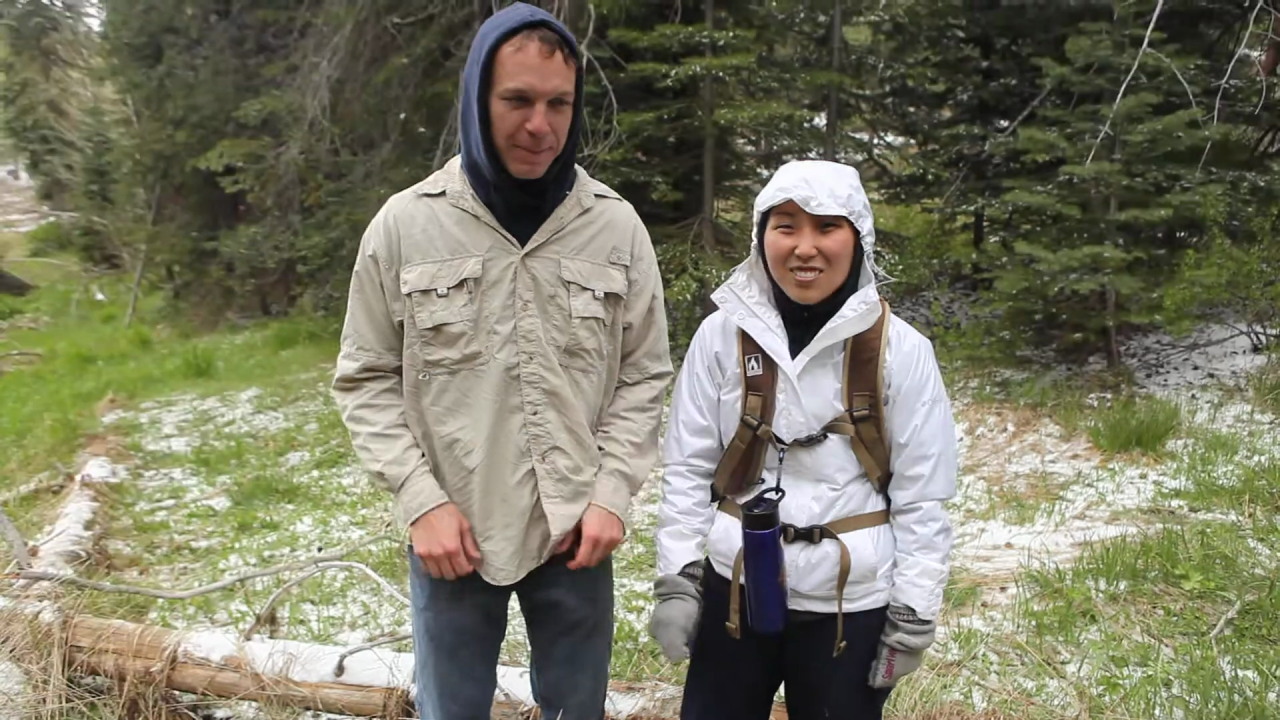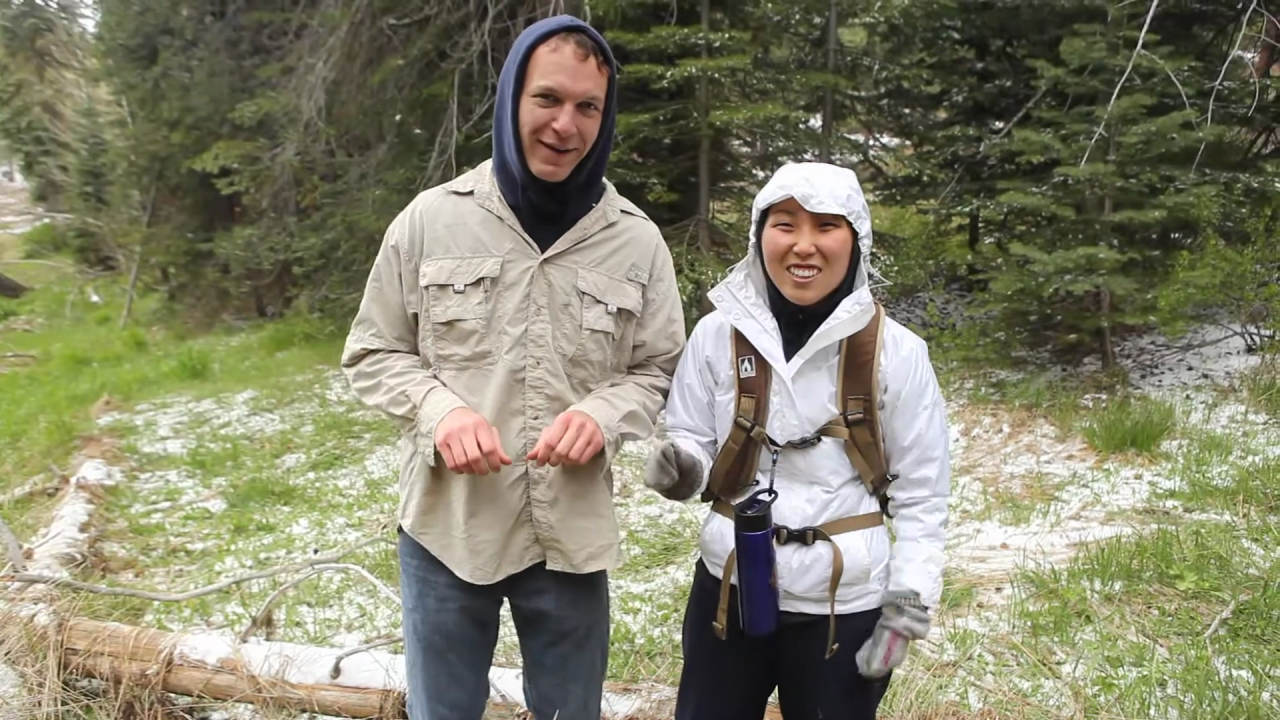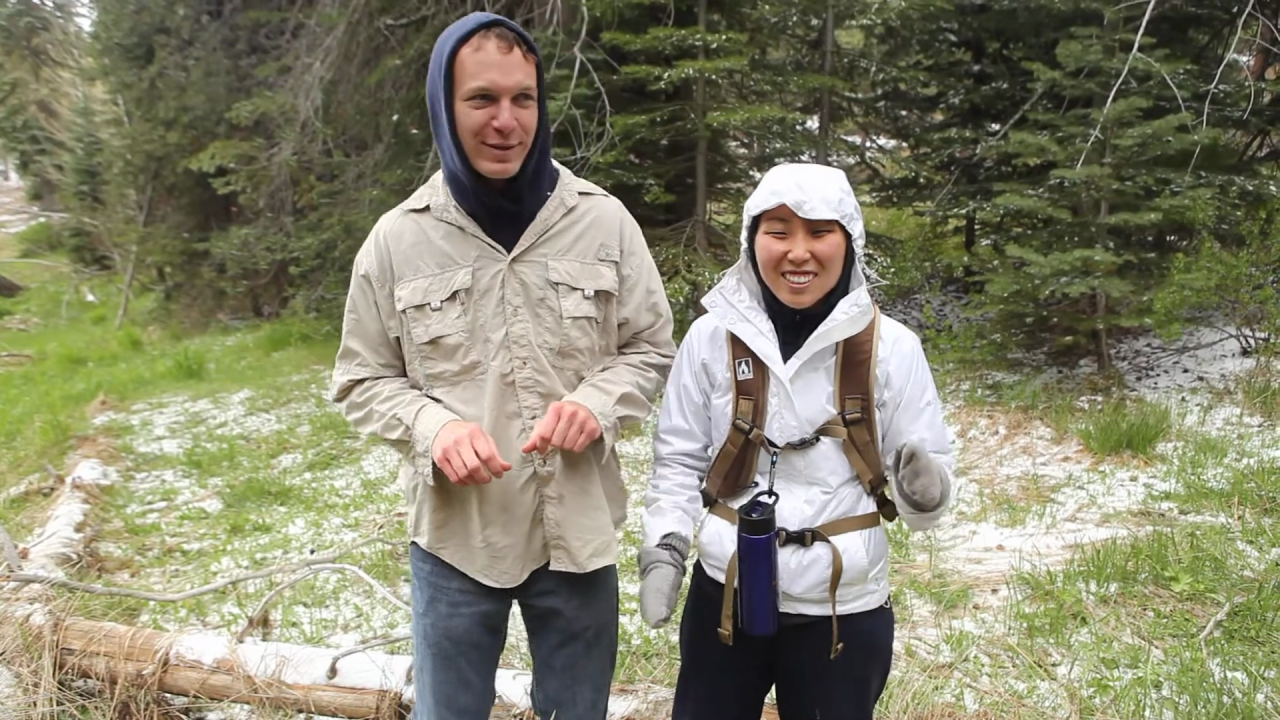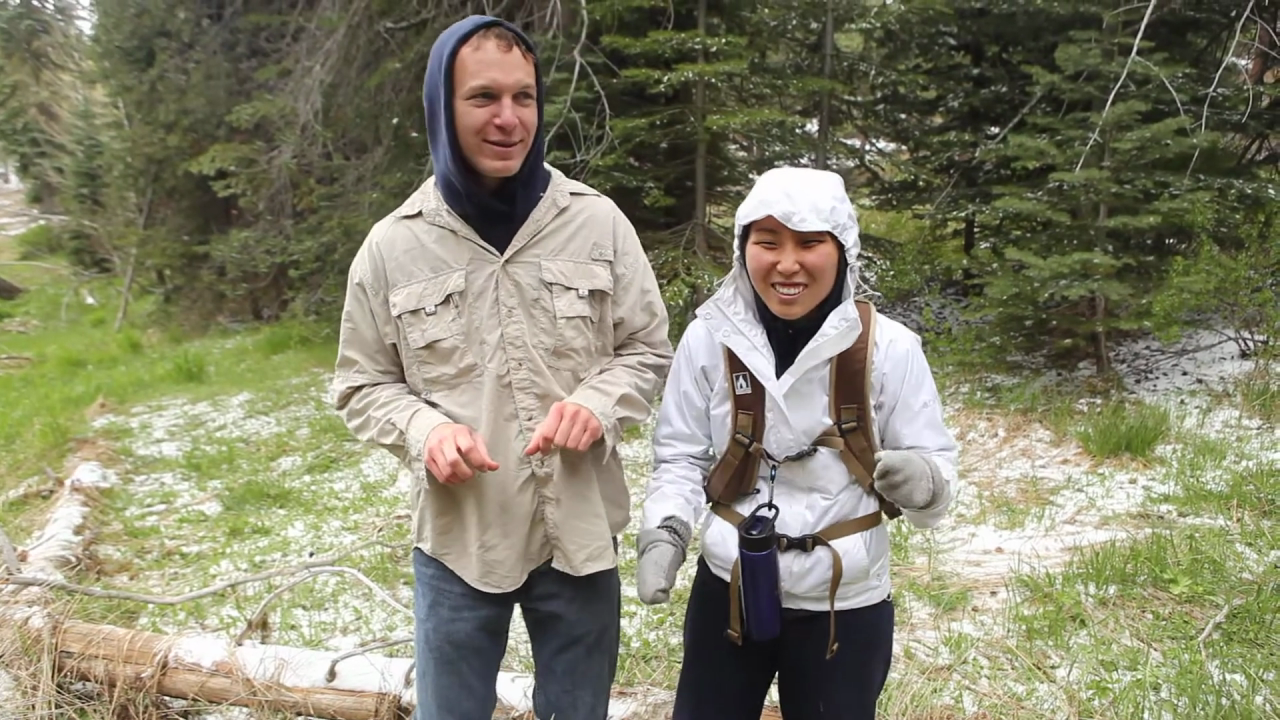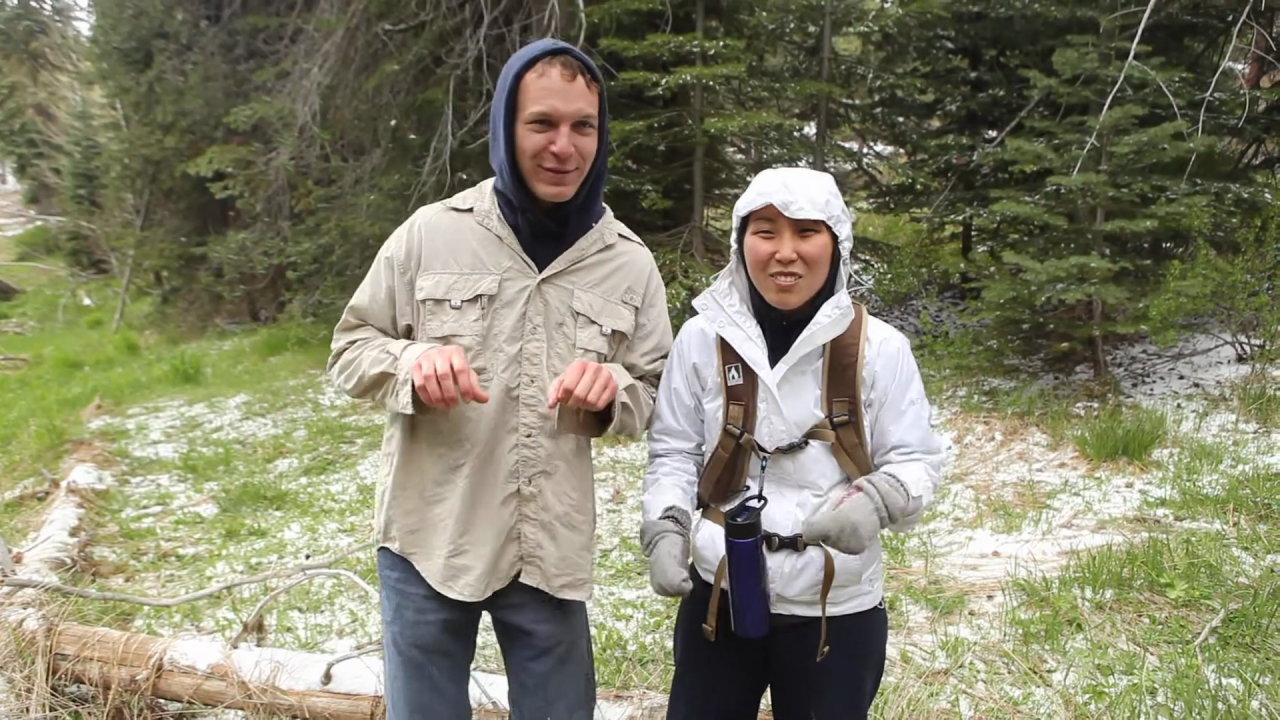
dt=0.7s
person 1, frame 1
left shoulder: (616, 225)
right shoulder: (405, 224)
left elbow: (644, 376)
right elbow: (366, 380)
left wrist: (612, 492)
right wrist: (421, 501)
left hip: (575, 530)
right hip: (455, 533)
person 1, frame 2
left shoulder: (635, 241)
right shoulder: (430, 219)
left elbow: (660, 373)
right elbow: (372, 352)
left wrist: (602, 416)
right wrist: (439, 408)
left hip: (570, 531)
right hip: (444, 527)
person 1, frame 3
left shoulder: (604, 222)
right shoulder: (396, 240)
left elbow: (651, 350)
right elbow: (362, 380)
left wrist: (598, 403)
right wrist: (432, 426)
left hip: (577, 529)
right hip: (454, 535)
person 1, frame 4
left shoulder: (597, 222)
right shoulder: (393, 245)
left elbow: (648, 351)
right elbow: (361, 385)
left wrist: (598, 404)
right wrist: (424, 429)
left hip: (580, 531)
right hip: (457, 539)
person 1, frame 5
left shoulder: (630, 264)
right shoulder: (430, 233)
left elbow: (652, 391)
right elbow: (350, 348)
left wrist: (610, 390)
right wrist: (412, 359)
left hip: (551, 549)
right hip: (427, 539)
person 2, frame 1
left shoulder: (900, 350)
right shoulder: (723, 333)
left elbow: (922, 494)
right elbow: (687, 467)
left wrist: (913, 615)
right wrist: (678, 580)
left hip: (850, 602)
right hip: (735, 586)
person 2, frame 2
left shoulder: (894, 351)
right shoulder: (719, 333)
left elbow: (920, 486)
right elbow: (692, 443)
left wrist: (907, 604)
right wrist: (680, 470)
left hip: (845, 602)
right hip: (730, 586)
person 2, frame 3
left shoulder: (890, 347)
right shoulder: (713, 335)
left elbow: (927, 476)
right elbow: (679, 458)
left wrist: (925, 489)
right wrist: (664, 551)
left hip: (843, 606)
right hip: (726, 591)
person 2, frame 4
left shoulder: (889, 348)
right shoulder: (710, 337)
left elbow: (934, 459)
right elbow: (681, 455)
left wrist: (918, 478)
right wrist: (663, 533)
left hip: (845, 601)
right hip: (729, 586)
person 2, frame 5
left shoulder: (877, 347)
right shoulder: (703, 336)
left elbow: (916, 461)
right elbow: (674, 452)
left wrist: (875, 501)
right wrist: (665, 527)
left hip: (837, 606)
right hip: (721, 593)
